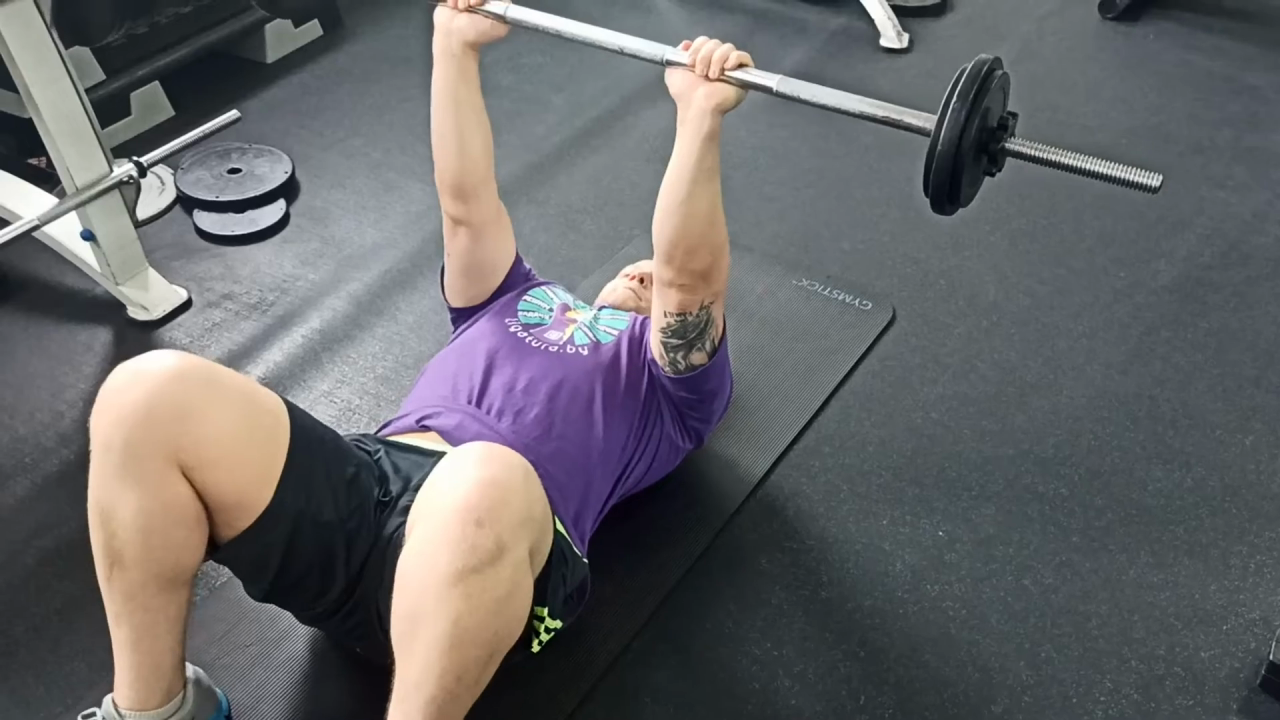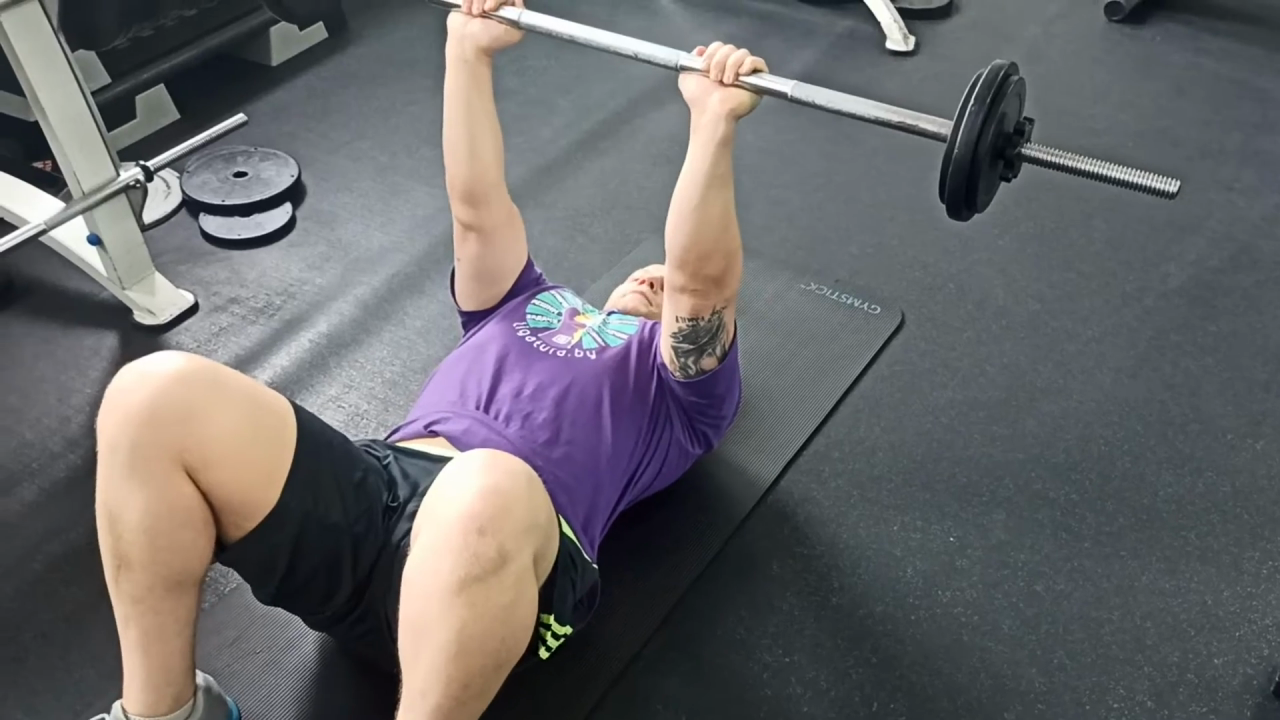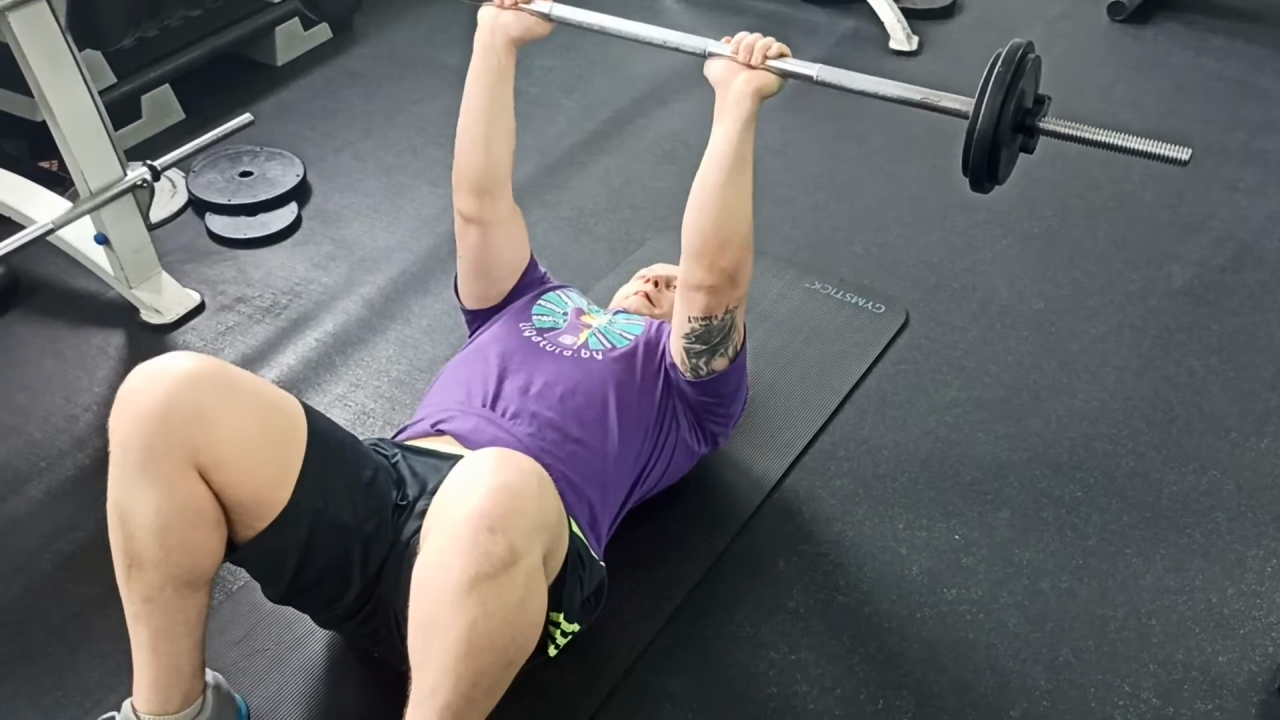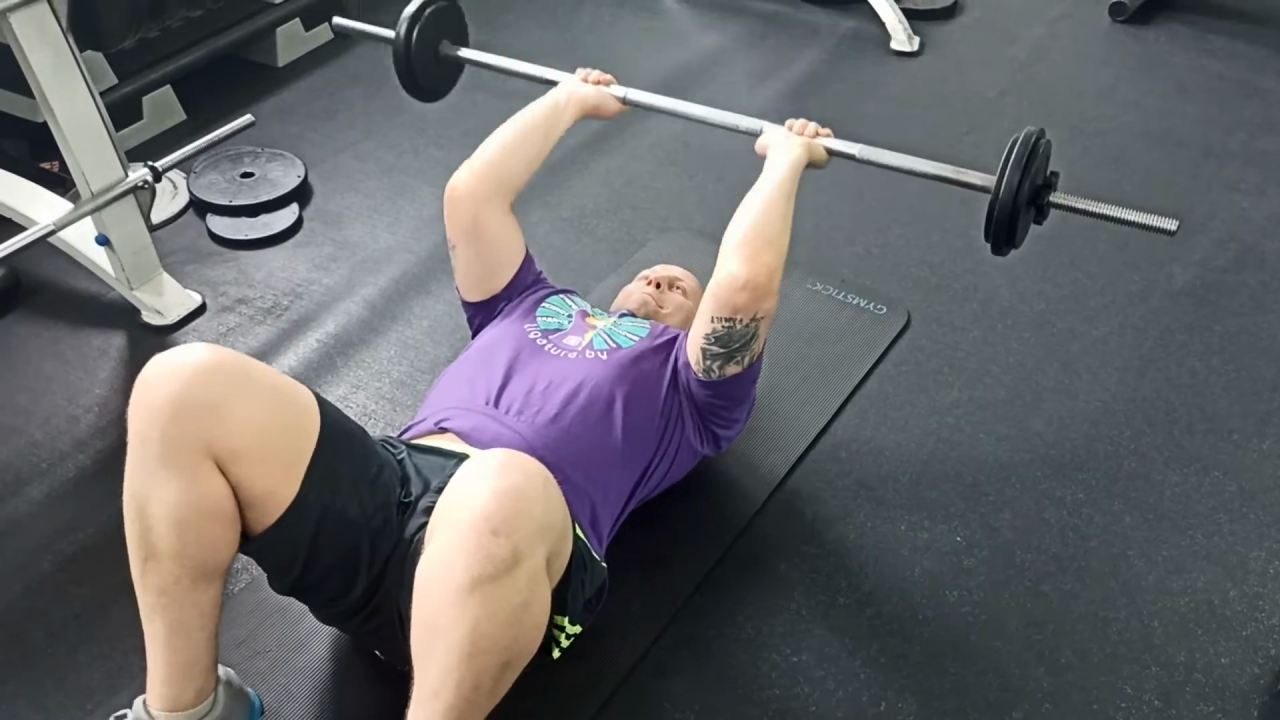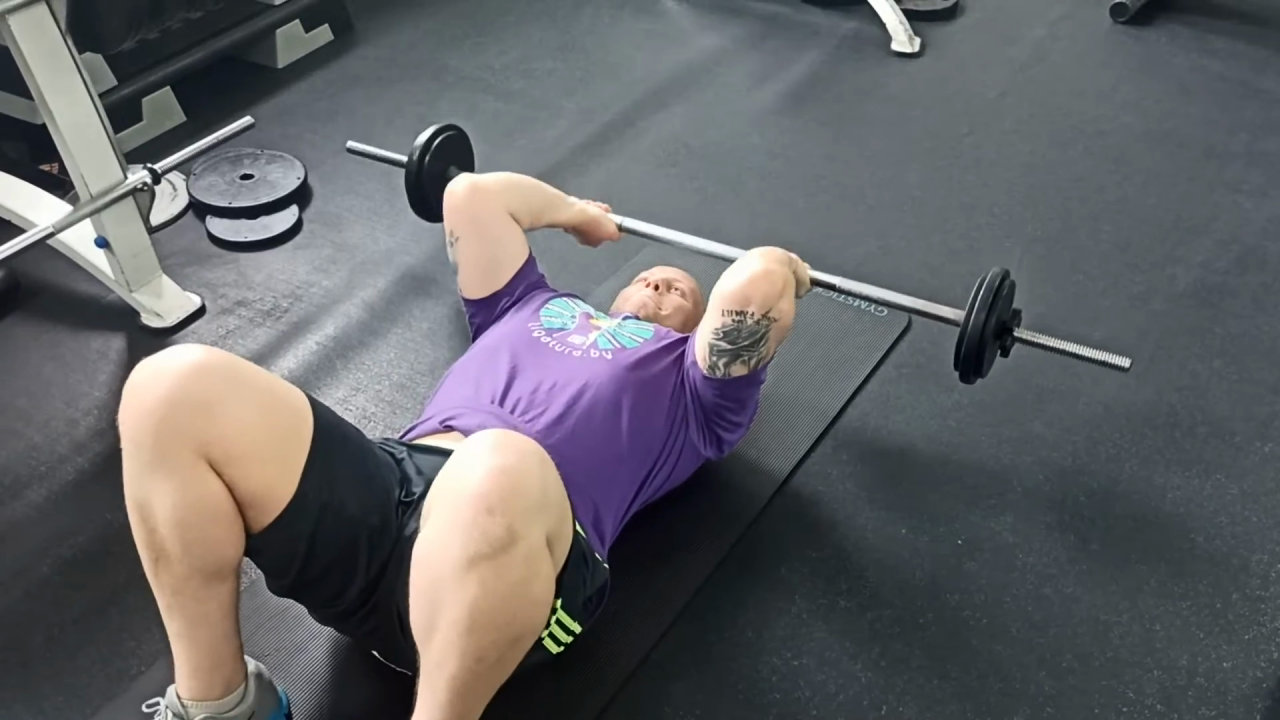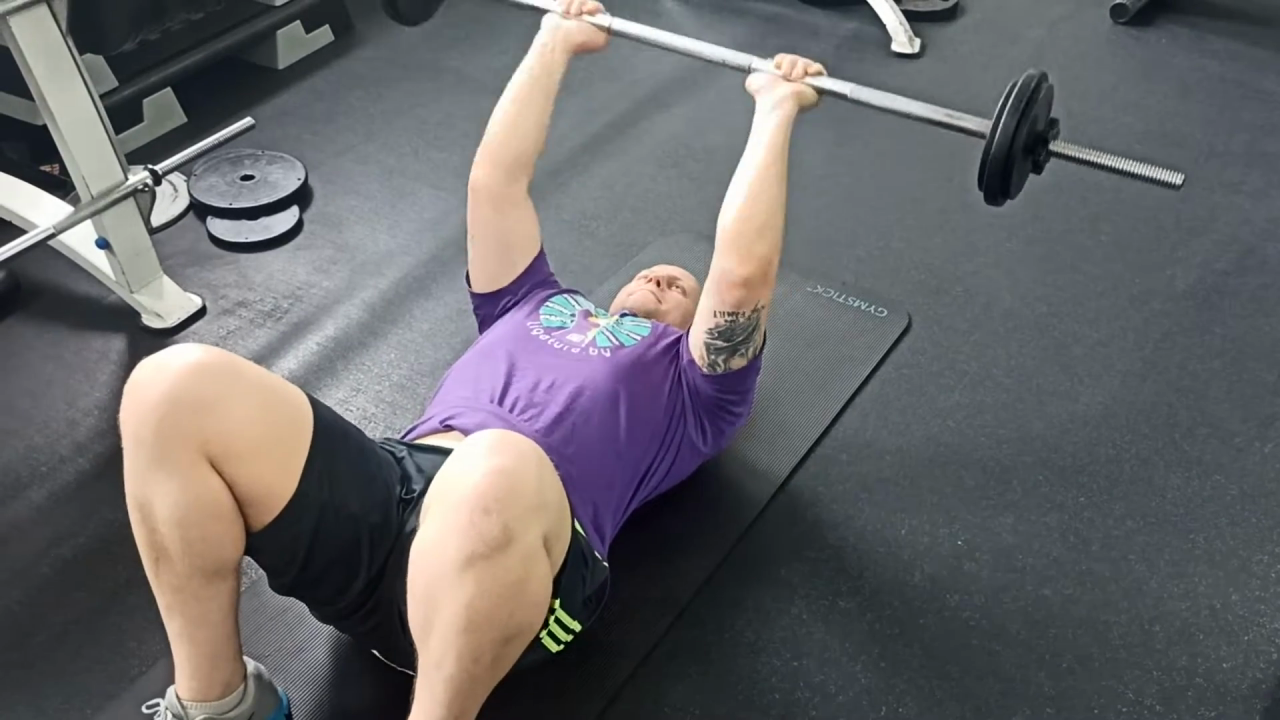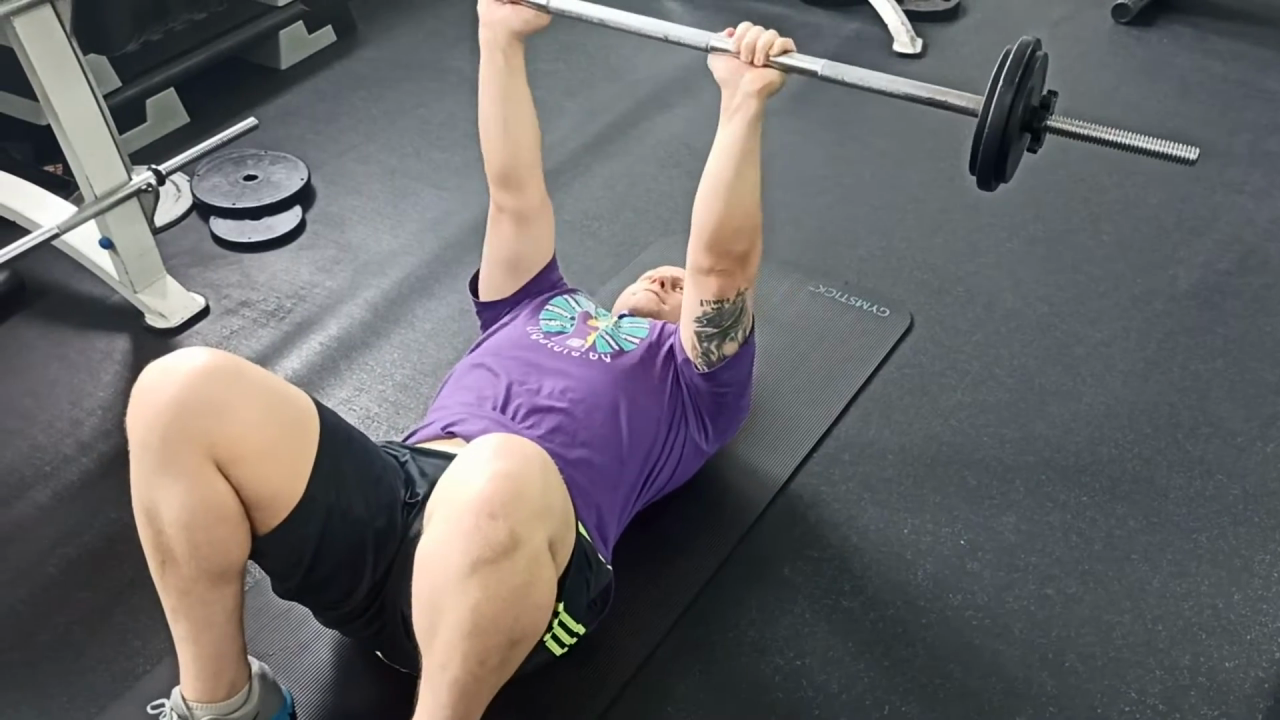
dt=0.5s
person 1, frame 1
left shoulder: (677, 377)
right shoulder: (520, 302)
left elbow: (692, 276)
right elbow: (467, 204)
left wrist: (700, 115)
left hip: (491, 520)
right hip: (368, 481)
left knee: (482, 485)
right knee: (150, 395)
person 1, frame 2
left shoulder: (686, 385)
right shoulder: (529, 305)
left elbow: (704, 281)
right elbow: (478, 208)
left wrist: (714, 120)
left hip: (499, 528)
right hip: (374, 487)
left knee: (482, 496)
right knee: (154, 394)
person 1, frame 3
left shoulder: (690, 384)
right shoulder: (534, 305)
left elbow: (716, 277)
right elbow: (479, 204)
left wrist: (736, 103)
left hip: (505, 527)
right hip: (380, 489)
left knee: (491, 496)
right knee: (166, 396)
person 1, frame 4
left shoulder: (692, 378)
right shoulder: (535, 308)
left elbow: (745, 284)
right elbow: (470, 197)
left wrist: (786, 157)
right wrist: (570, 101)
left hip: (511, 518)
right hip: (387, 484)
left knee: (498, 495)
right knee: (184, 385)
person 1, frame 5
left shoulder: (695, 385)
right shoulder: (537, 308)
left elbow: (752, 295)
right elbow: (470, 197)
left wrist: (775, 262)
right wrist: (576, 211)
left hip: (514, 528)
right hip: (389, 486)
left knee: (495, 476)
right knee: (174, 388)
person 1, frame 6
left shoulder: (692, 383)
right shoulder: (538, 306)
left elbow: (742, 271)
right elbow: (494, 184)
left wrist: (776, 110)
left hip: (512, 527)
right hip: (386, 489)
left knee: (494, 478)
right knee: (173, 389)
person 1, frame 7
left shoulder: (695, 380)
right shoulder: (541, 309)
left elbow: (723, 263)
right elbow: (515, 195)
left wrist: (742, 99)
left hip: (516, 535)
right hip: (392, 492)
left knee: (500, 481)
right knee: (179, 391)
